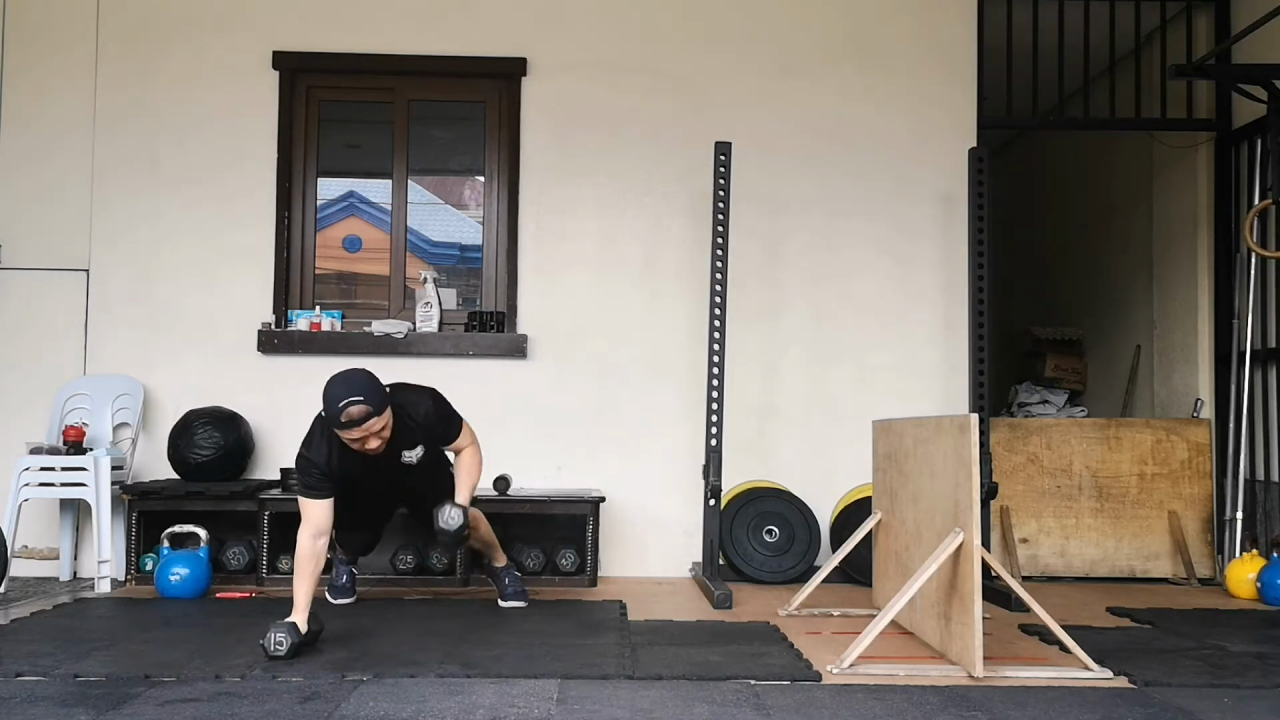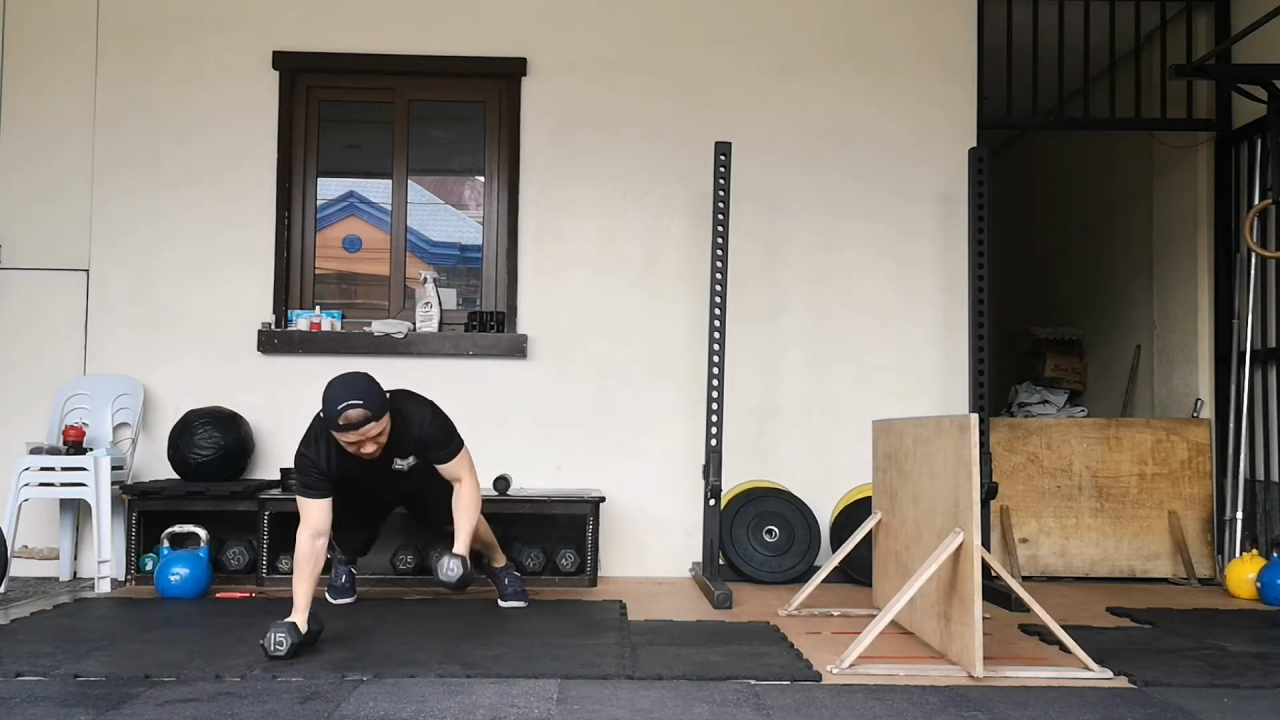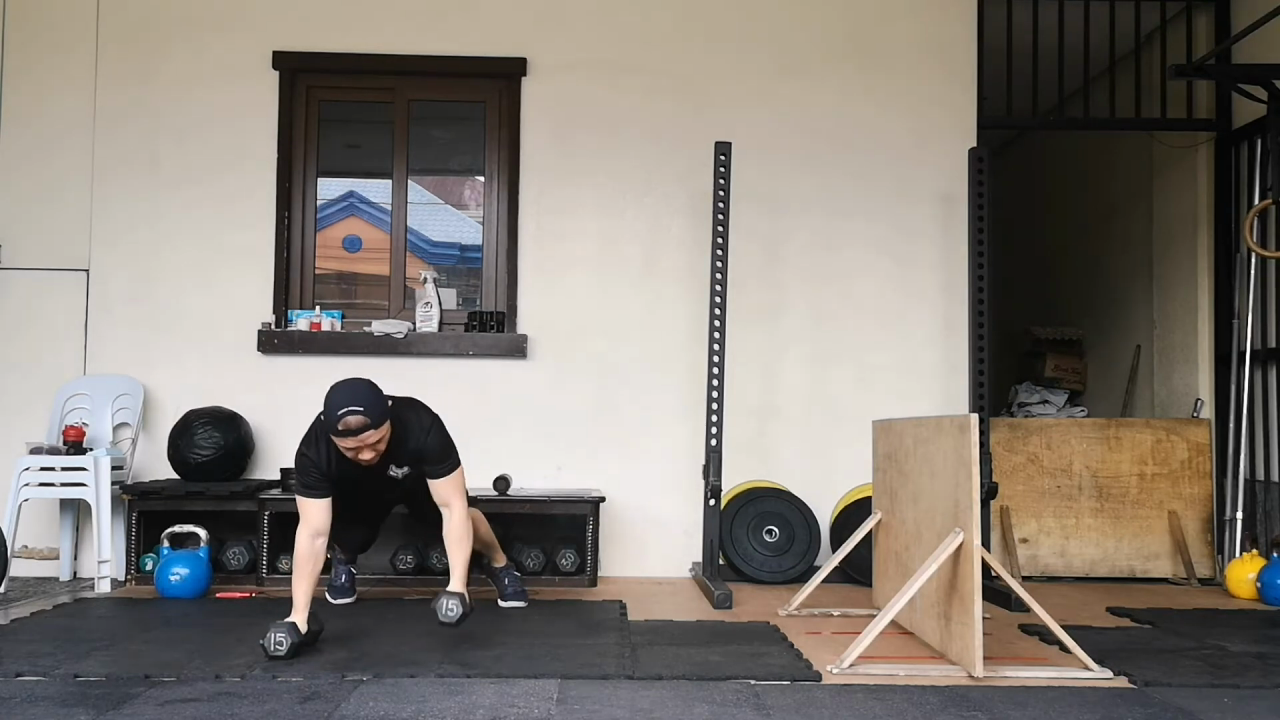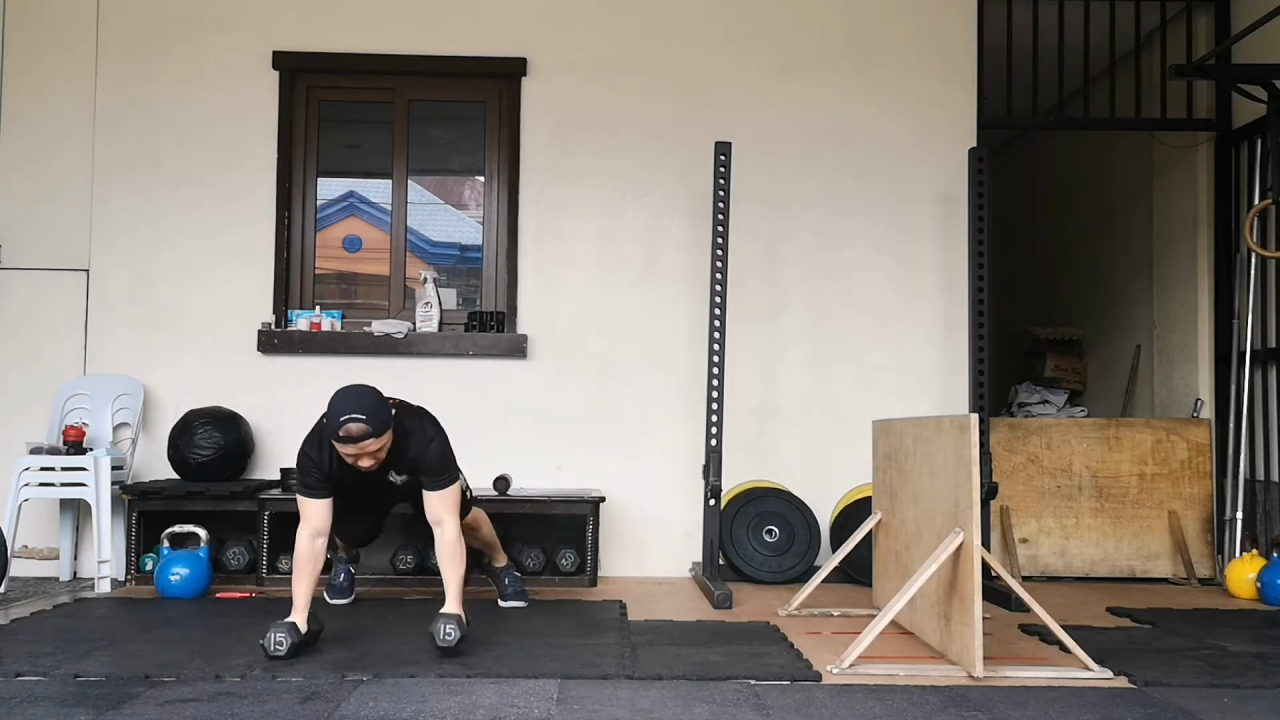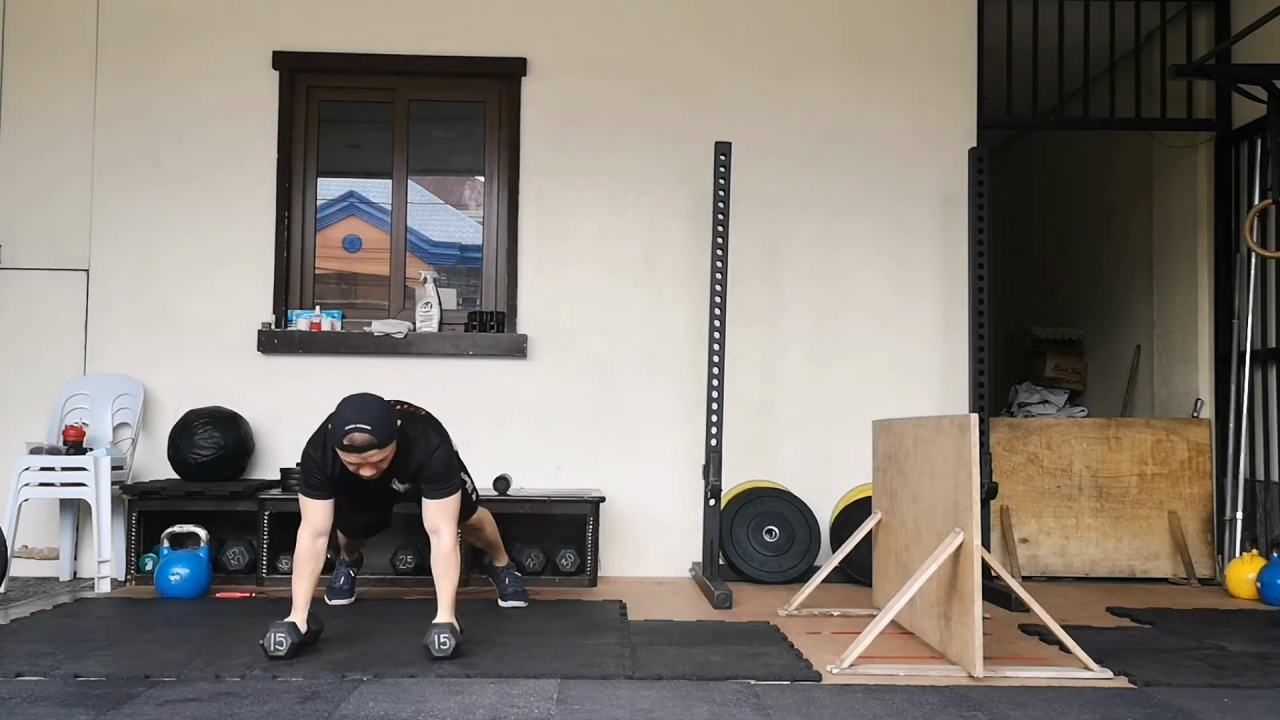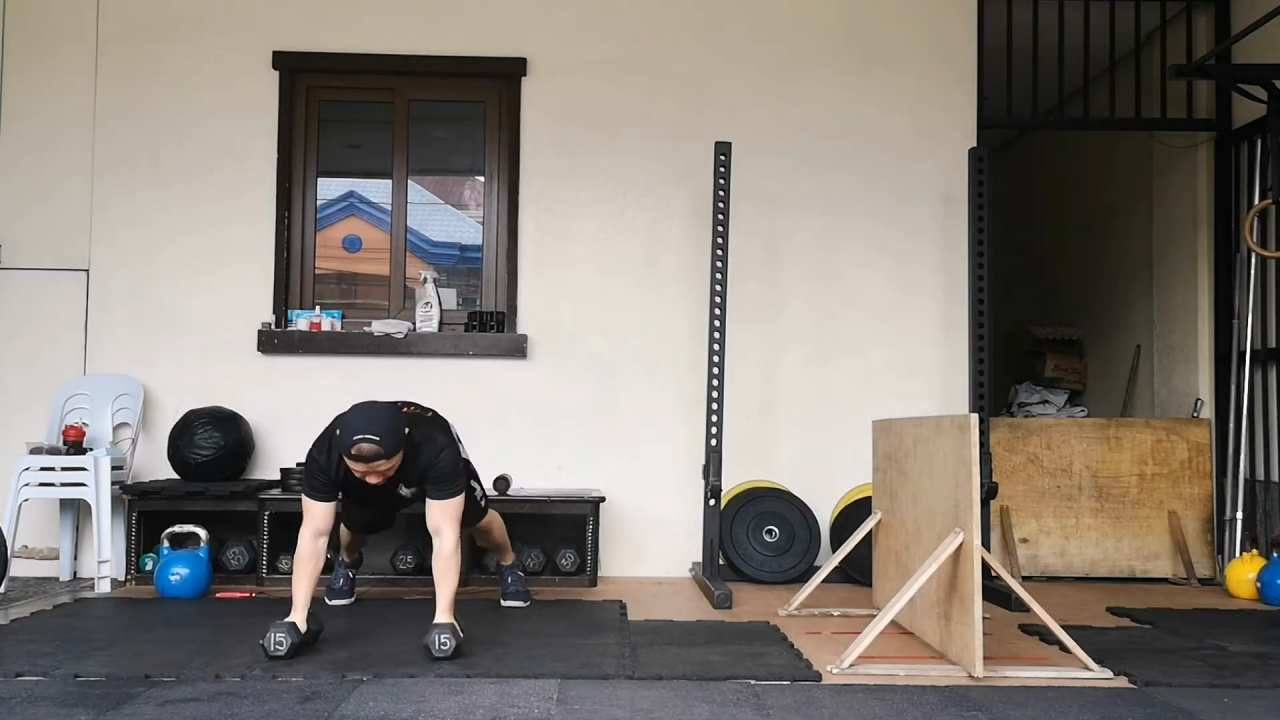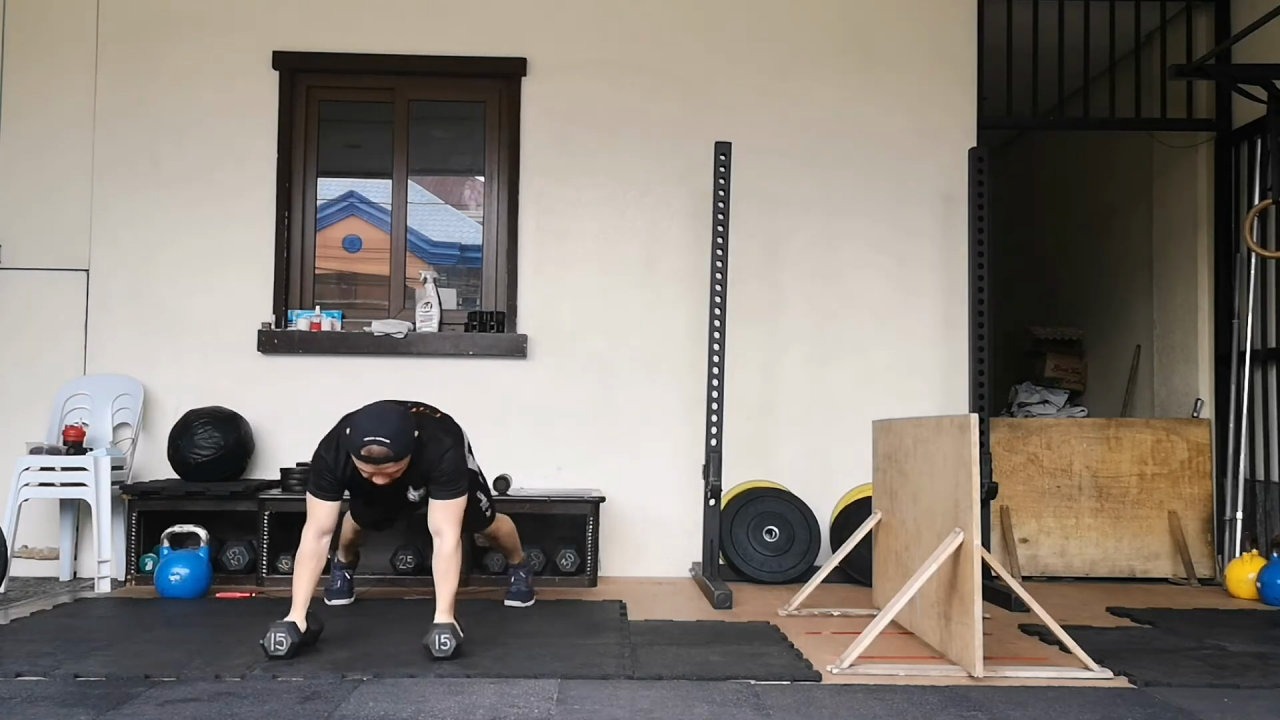
dt=0.1s
person 1, frame 1
left shoulder: (421, 405)
right shoulder: (316, 453)
left elbow: (468, 448)
right elbow: (314, 535)
left wrist: (460, 504)
right wrist: (299, 615)
left hip: (422, 473)
left knee: (465, 520)
left ankle: (500, 566)
right ankle: (344, 560)
person 1, frame 2
left shoulder: (421, 417)
right shoulder: (314, 451)
left elbow: (464, 480)
right elbow: (313, 535)
left wrist: (461, 549)
right wrist: (299, 615)
left hip: (419, 476)
left knee: (464, 515)
left ankle: (499, 565)
right ankle: (344, 561)
person 1, frame 3
left shoulder: (421, 426)
right shoulder: (313, 452)
left elbow: (453, 508)
right elbow: (313, 535)
left wrist: (458, 584)
right wrist: (299, 615)
left hip: (417, 475)
left knee: (461, 518)
left ankle: (499, 566)
right ankle: (343, 560)
person 1, frame 4
left shoulder: (426, 438)
right shoulder: (316, 451)
left elbow: (445, 525)
right elbow: (313, 535)
left wrist: (453, 603)
right wrist: (298, 615)
left hip: (418, 473)
left knee: (465, 517)
left ankle: (500, 566)
right ankle: (345, 560)
person 1, frame 5
left shoulder: (430, 446)
right shoulder: (319, 452)
left elbow: (441, 534)
right elbow: (314, 534)
left wrist: (445, 615)
right wrist: (298, 615)
left hip: (421, 472)
left knee: (468, 518)
left ankle: (501, 565)
right ankle: (348, 562)
person 1, frame 6
left shoulder: (438, 450)
right shoulder: (326, 453)
left elbow: (444, 536)
right elbow: (314, 534)
left wrist: (444, 615)
right wrist: (298, 614)
left hip: (432, 465)
left knee: (477, 518)
left ankle: (509, 566)
right ankle: (347, 562)
person 1, frame 7
left shoulder: (444, 450)
right shoulder: (333, 452)
left elbow: (445, 536)
right elbow: (317, 533)
left wrist: (444, 616)
right wrist: (297, 614)
left knee: (484, 523)
left ankle: (517, 565)
right ankle: (344, 563)
